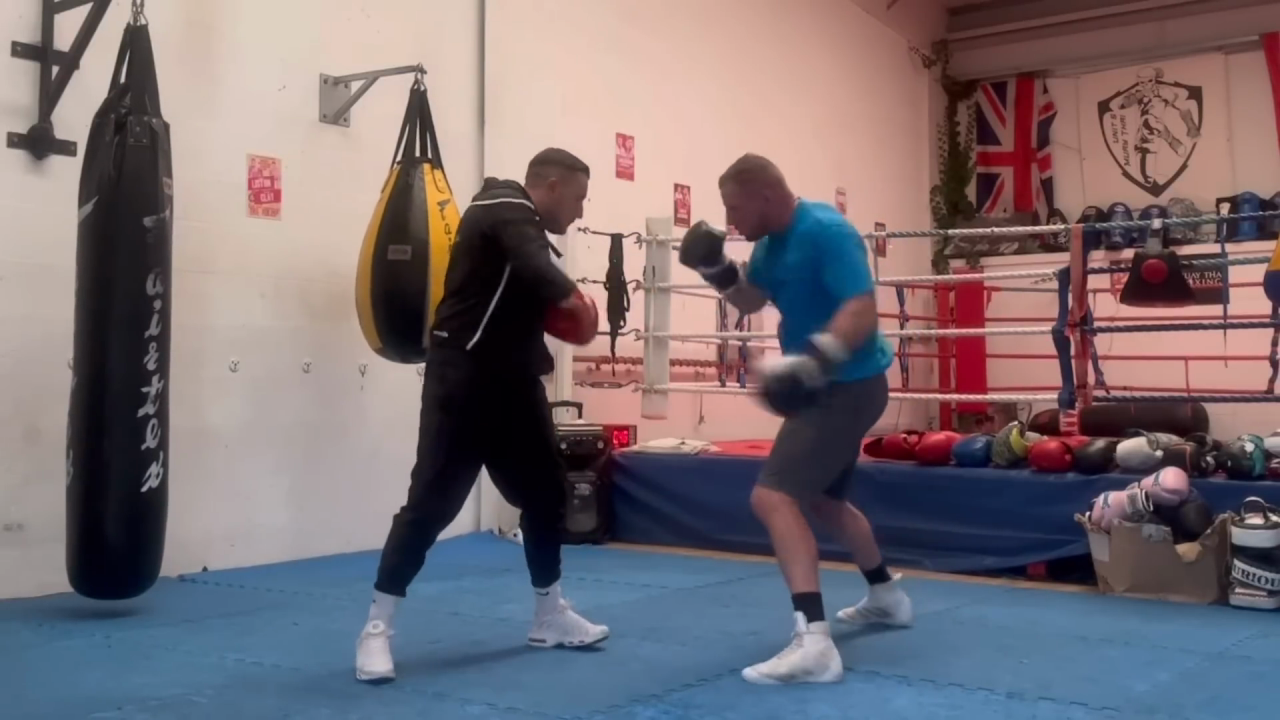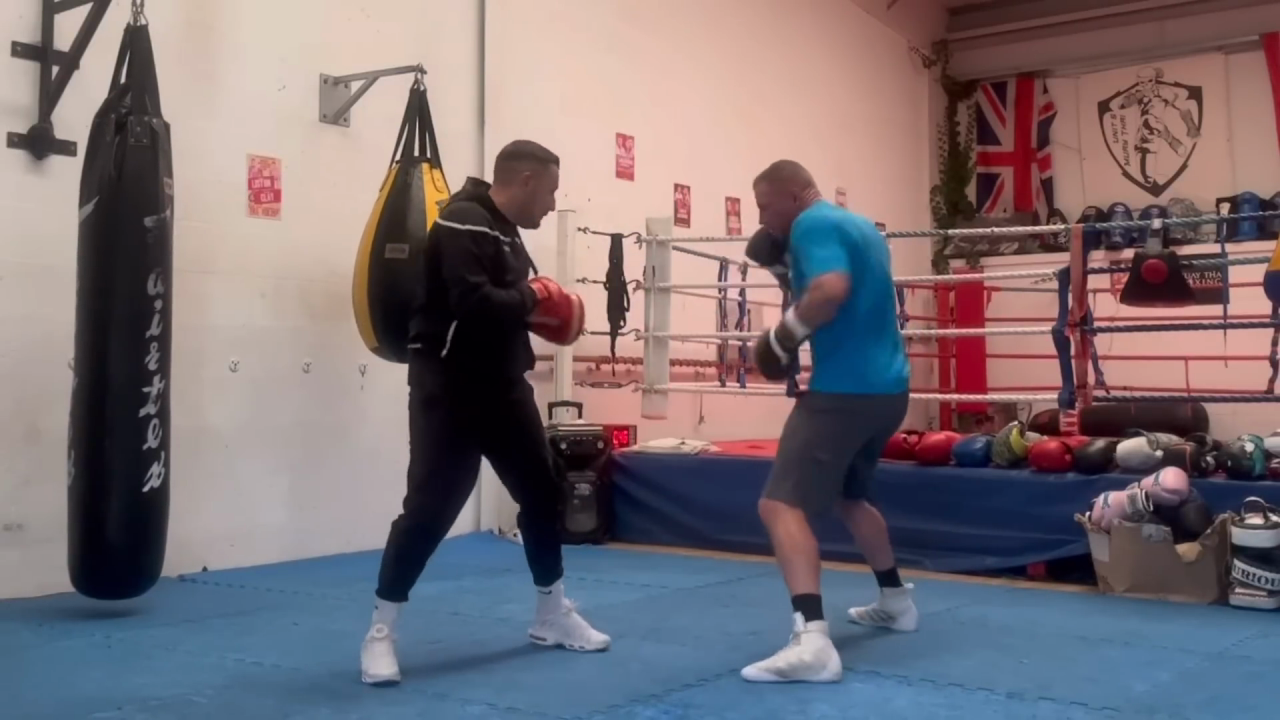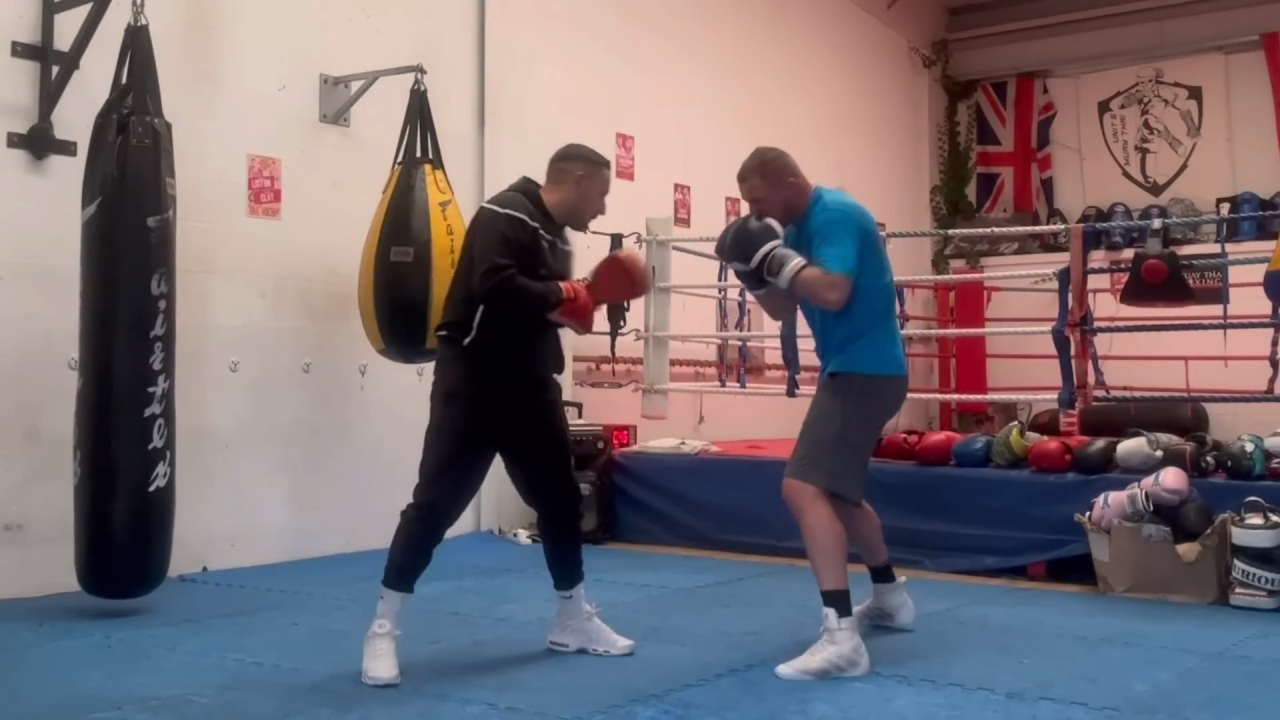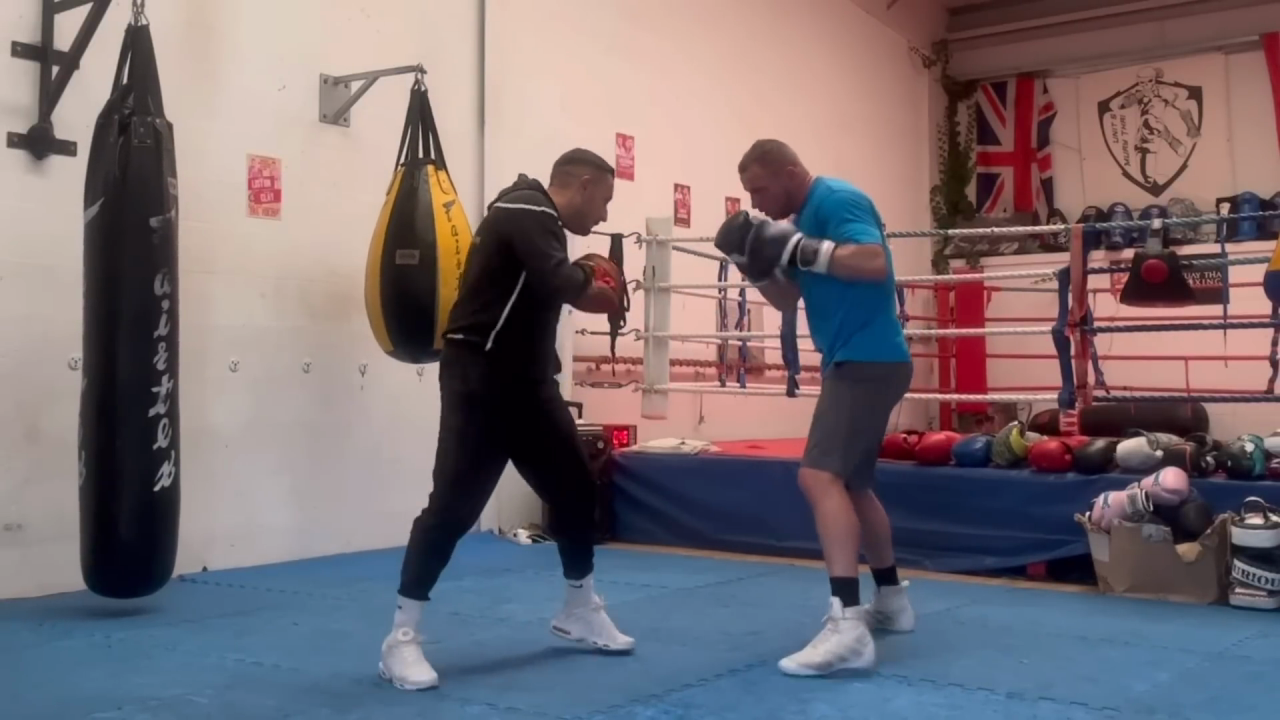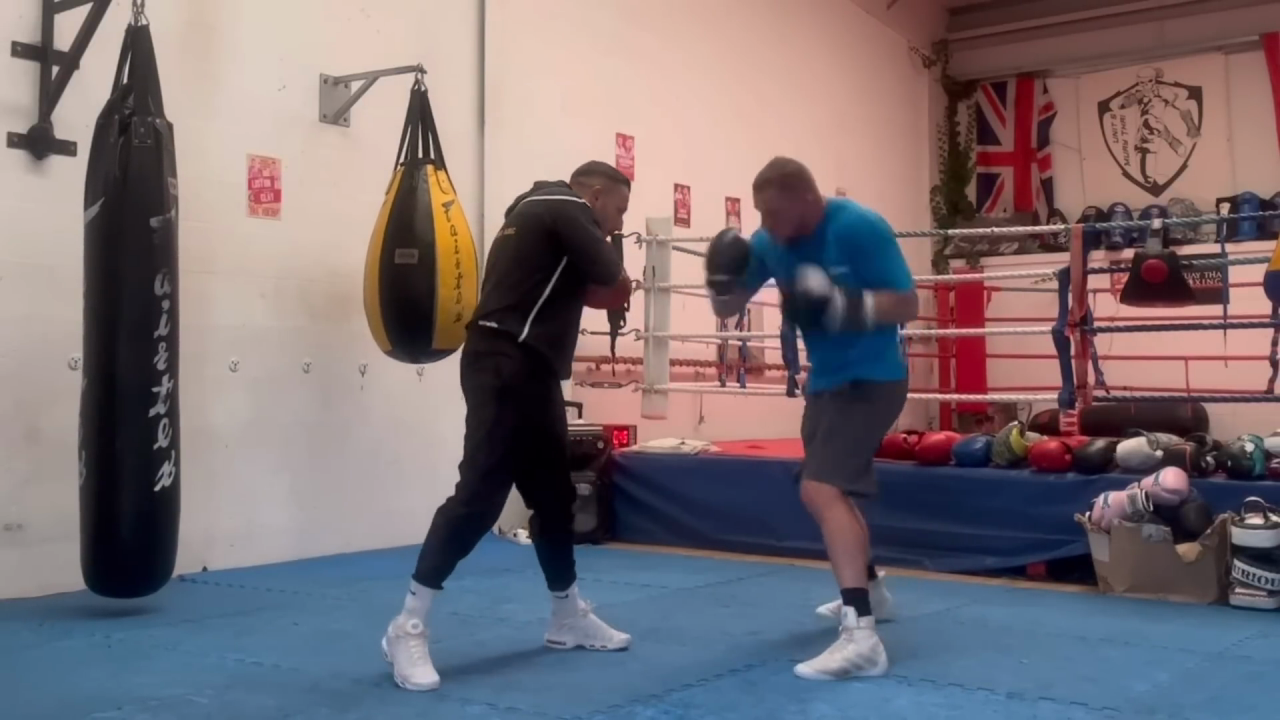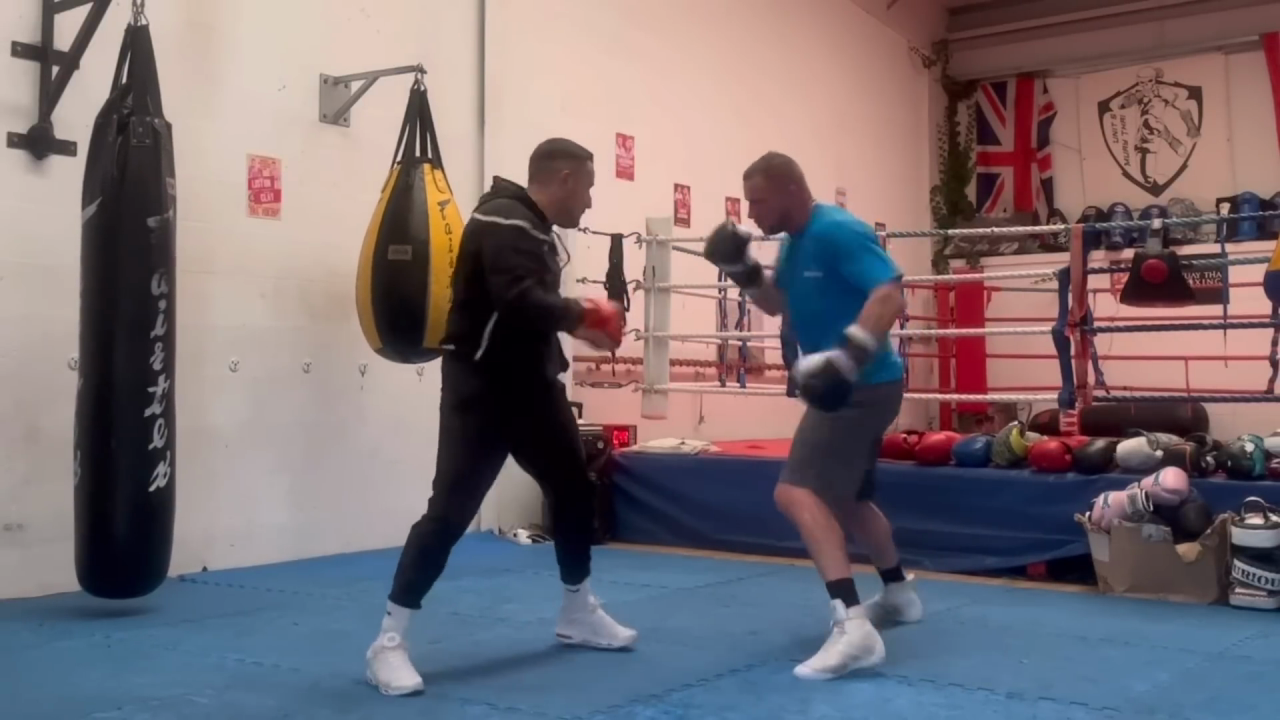
dt=0.4s
person 1, frame 1
left shoulder: (522, 228)
right shoulder: (503, 211)
right elbow: (541, 275)
left wrist: (560, 307)
right wrist: (570, 298)
left hip: (514, 380)
right hip: (464, 377)
left knee: (545, 492)
right knee: (433, 500)
left ankle: (549, 615)
right ankle: (376, 629)
person 1, frame 2
left shoulder: (505, 226)
right shoulder: (461, 225)
right elbow: (473, 303)
left wrist: (539, 298)
right wrist: (531, 298)
left hip: (502, 382)
right hip: (446, 384)
left knee: (541, 492)
right knee: (430, 507)
left ankle: (552, 614)
right ankle: (381, 633)
person 1, frame 3
left shoulder: (554, 236)
right shoulder: (506, 217)
right elbow: (494, 288)
left wrist: (582, 298)
right wrist: (557, 296)
left hip: (530, 381)
right hip: (473, 377)
left knee: (560, 498)
right knee: (438, 500)
left ankle: (574, 620)
right ankle: (383, 629)
person 1, frame 4
left shoulder: (543, 223)
right shoulder: (523, 214)
right elbow: (555, 283)
left wrist: (586, 280)
right wrist: (589, 282)
left hip: (526, 378)
right hip: (479, 377)
left knee: (575, 486)
right knee: (455, 503)
left ankle: (581, 609)
right ankle: (402, 637)
person 1, frame 5
left shoulder: (540, 218)
right shoulder: (563, 207)
right elbow: (605, 271)
left wrist: (601, 281)
right wrist: (614, 273)
left hip: (530, 372)
right hip: (506, 369)
left knee: (554, 496)
right knee: (479, 495)
left ankle: (568, 616)
right ankle: (409, 627)
person 1, frame 6
left shoulder: (534, 228)
right shoulder: (504, 225)
right elbow: (519, 302)
left wrist: (580, 315)
right wrist: (578, 316)
left hip: (533, 382)
right hip: (481, 387)
left knee: (575, 492)
right knee: (451, 510)
left ankle: (579, 612)
right ankle: (389, 641)
person 2, frame 1
left shoulder: (823, 231)
right shoulder: (775, 241)
left elbow: (861, 310)
right elbow: (749, 300)
left wrist: (813, 362)
right wrist: (713, 265)
left hip: (847, 386)
right hip: (837, 387)
left knee: (774, 498)
right knee: (822, 495)
left ankle: (814, 641)
right ankle: (886, 596)
person 2, frame 2
left shoulder: (811, 226)
right shoulder: (862, 228)
left elbow: (830, 290)
left wrist: (784, 335)
right wrist: (792, 266)
left hip: (840, 392)
right hip: (890, 390)
left knee: (781, 506)
right knee: (848, 495)
left ankle: (811, 641)
right ankle: (896, 600)
person 2, frame 3
left shoulder: (835, 214)
right shoulder: (798, 227)
left elbow: (833, 293)
right elbow: (783, 310)
left wrist: (774, 256)
right wrist: (751, 270)
left hip: (864, 372)
right hip: (858, 372)
left knee: (803, 488)
right knee: (837, 491)
left ankle: (841, 637)
right ankle: (891, 596)
person 2, frame 4
left shoulder: (837, 200)
right shoulder: (800, 217)
left elbow: (874, 262)
right elbow: (786, 297)
left wrist: (799, 250)
right wrist: (754, 260)
left hip: (869, 362)
right hip: (853, 363)
left knee: (820, 478)
right knee: (851, 483)
left ankle: (845, 626)
right ankle: (891, 600)
person 2, frame 5
left shoulder: (863, 228)
right shoulder: (771, 242)
left elbow: (906, 305)
right elbow: (728, 309)
left wrist: (843, 307)
right wrist: (722, 276)
left hip: (870, 380)
right hip: (826, 381)
left knee: (821, 491)
right knee: (829, 487)
left ankle: (860, 636)
right ankle: (867, 590)
person 2, frame 6
left shoulder: (837, 231)
right shoulder: (799, 238)
left elbow: (890, 295)
right elbow: (779, 304)
left wrist: (848, 354)
right wrist: (743, 269)
left hip: (860, 386)
right hip: (858, 386)
left knee: (796, 493)
right knee: (846, 492)
left ankle: (852, 628)
right ankle: (898, 593)
